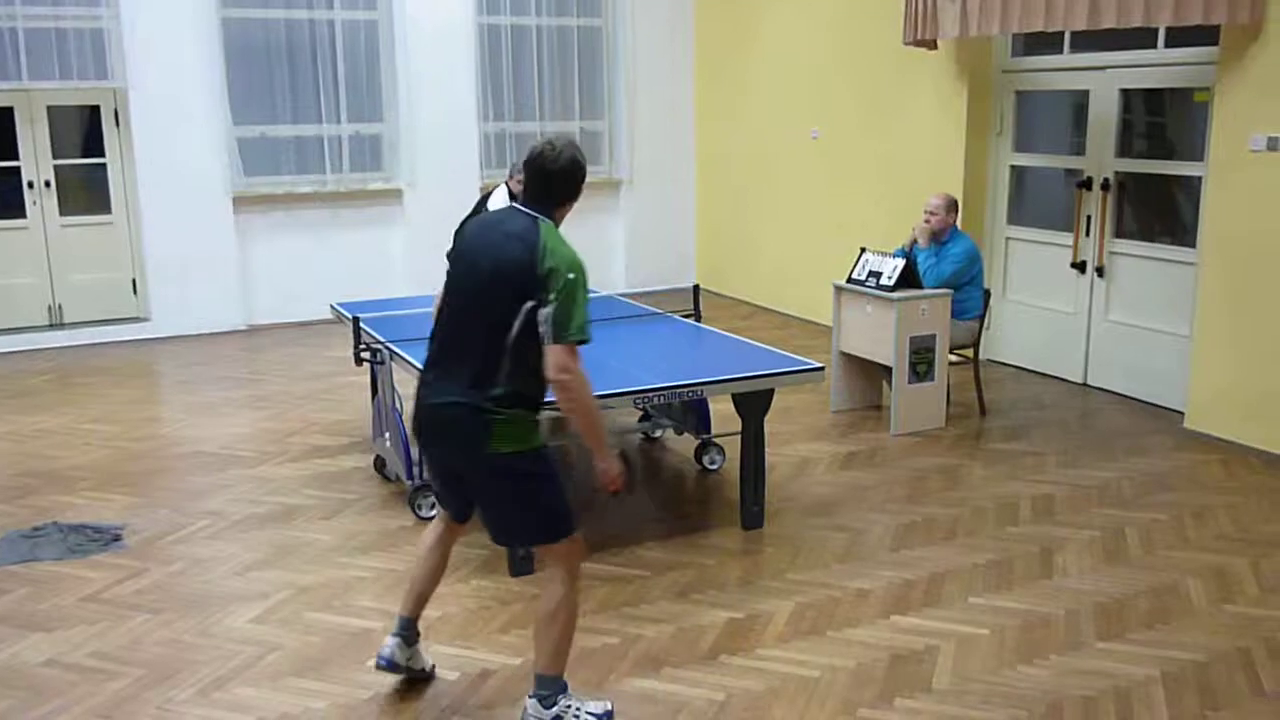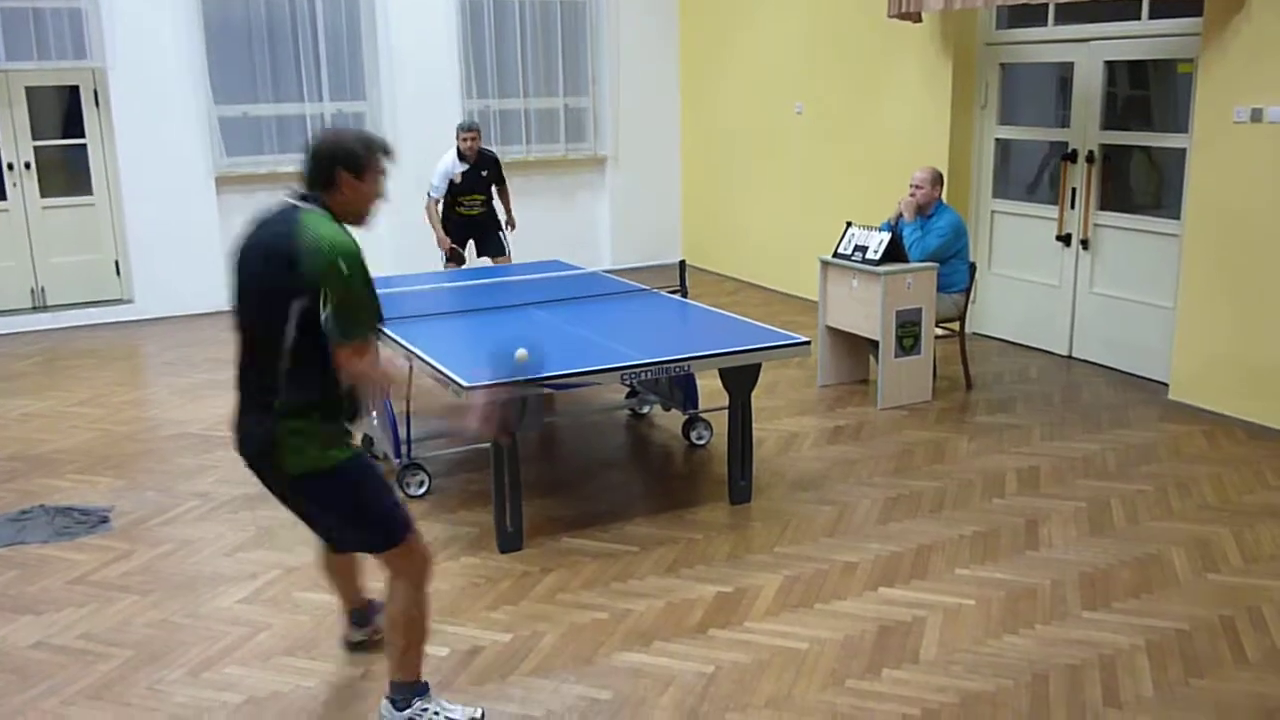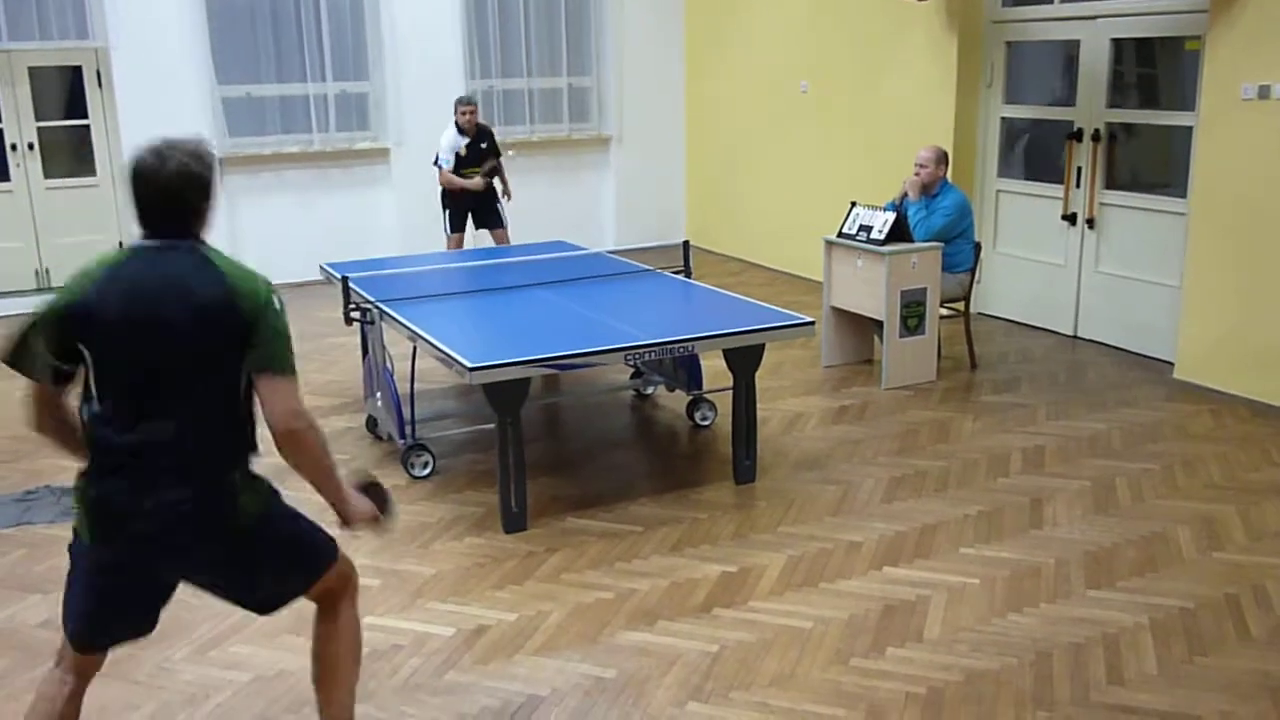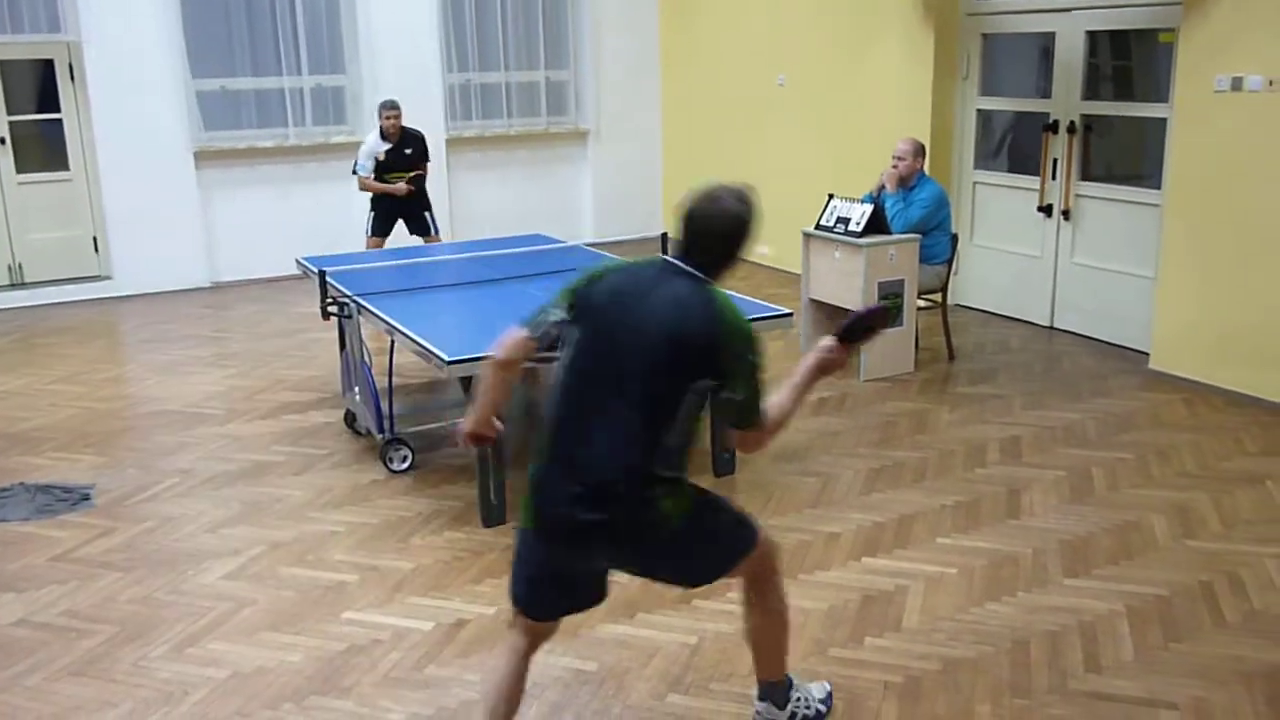
dt=0.7s
person 1, frame 1
left shoulder: (476, 228)
right shoulder: (559, 261)
right elbow: (561, 374)
right wrist: (603, 453)
left hip: (434, 409)
right hip: (496, 427)
left knee: (450, 520)
right knee: (563, 557)
left ankle: (402, 641)
person 1, frame 2
left shoulder: (265, 230)
right shoulder: (331, 247)
right elbow: (359, 372)
left hip: (260, 432)
right hip: (306, 443)
left knee: (341, 527)
right knee: (408, 558)
left ankle: (360, 617)
person 1, frame 3
left shoulder: (86, 292)
right shoulder: (248, 292)
left elbow: (45, 411)
right elbow: (288, 425)
right wrist: (343, 500)
left hip: (113, 515)
right hip: (221, 508)
left knee: (74, 664)
right knee: (339, 588)
person 1, frame 4
left shoulder: (603, 281)
right shoulder: (729, 328)
left elbow: (506, 356)
right elbow: (755, 437)
left wrist: (479, 416)
right wrist: (813, 367)
left hip: (552, 504)
right hip: (646, 510)
left knee: (526, 633)
right knee: (761, 562)
